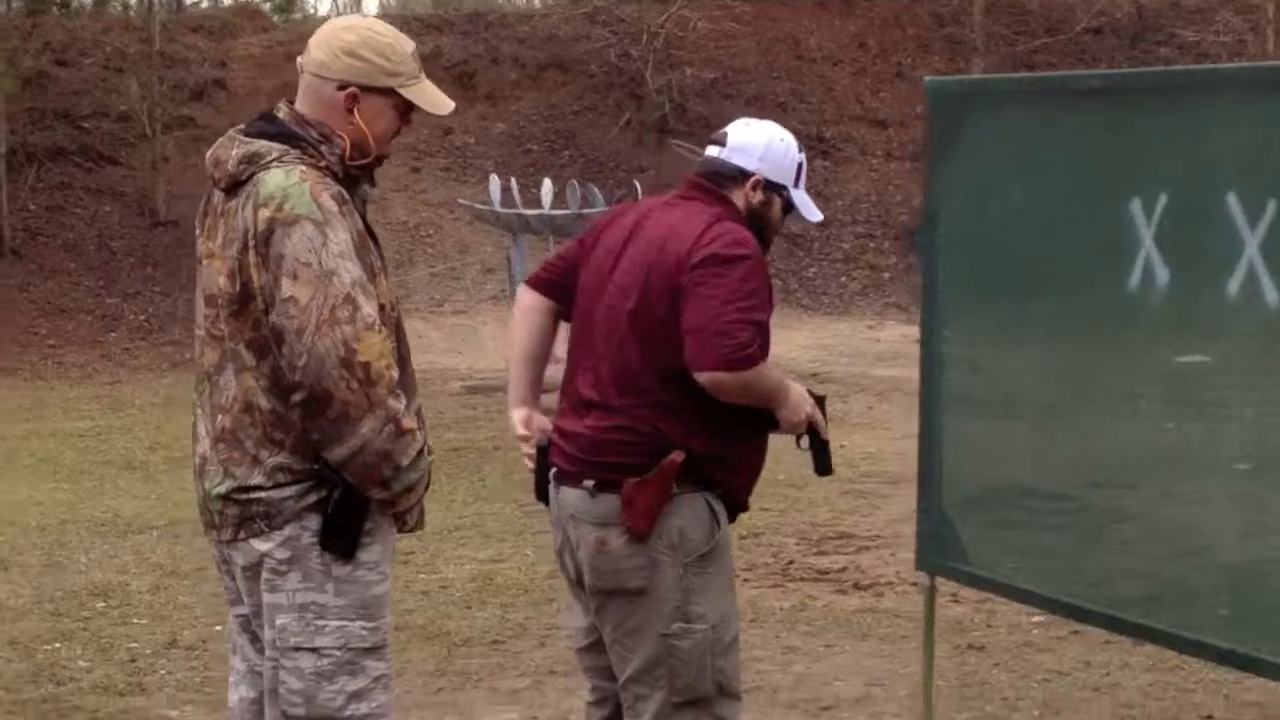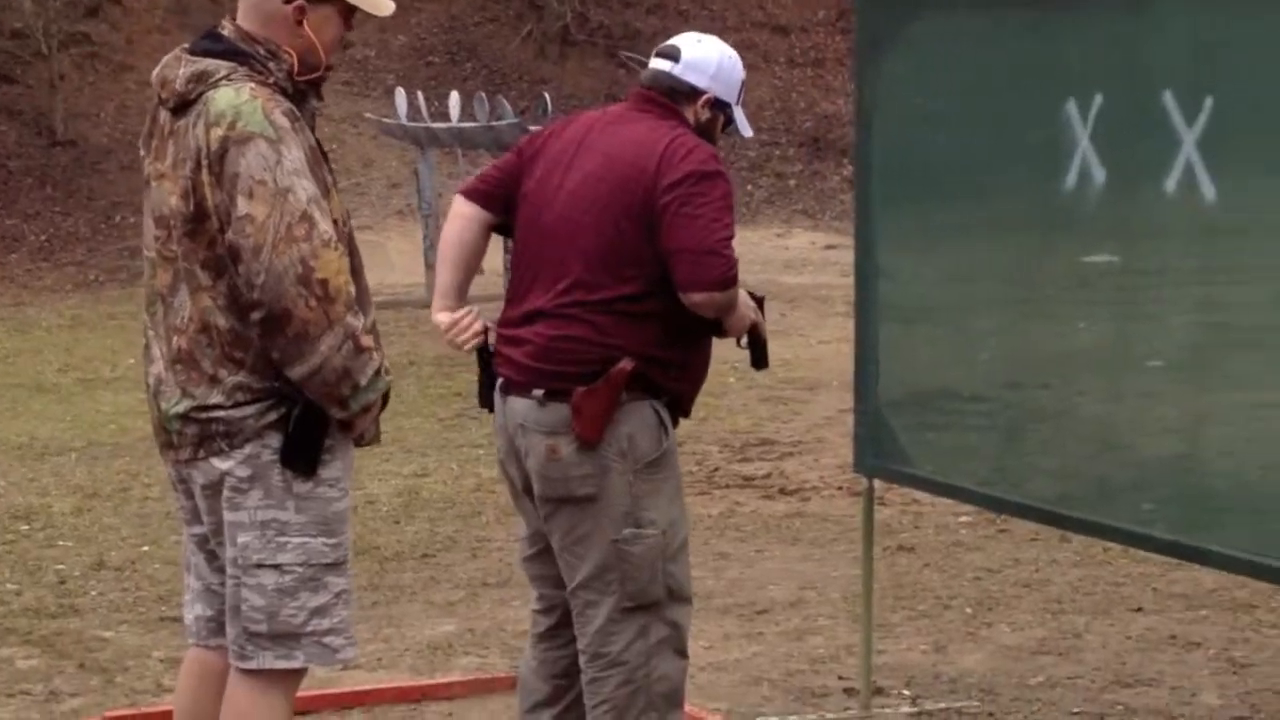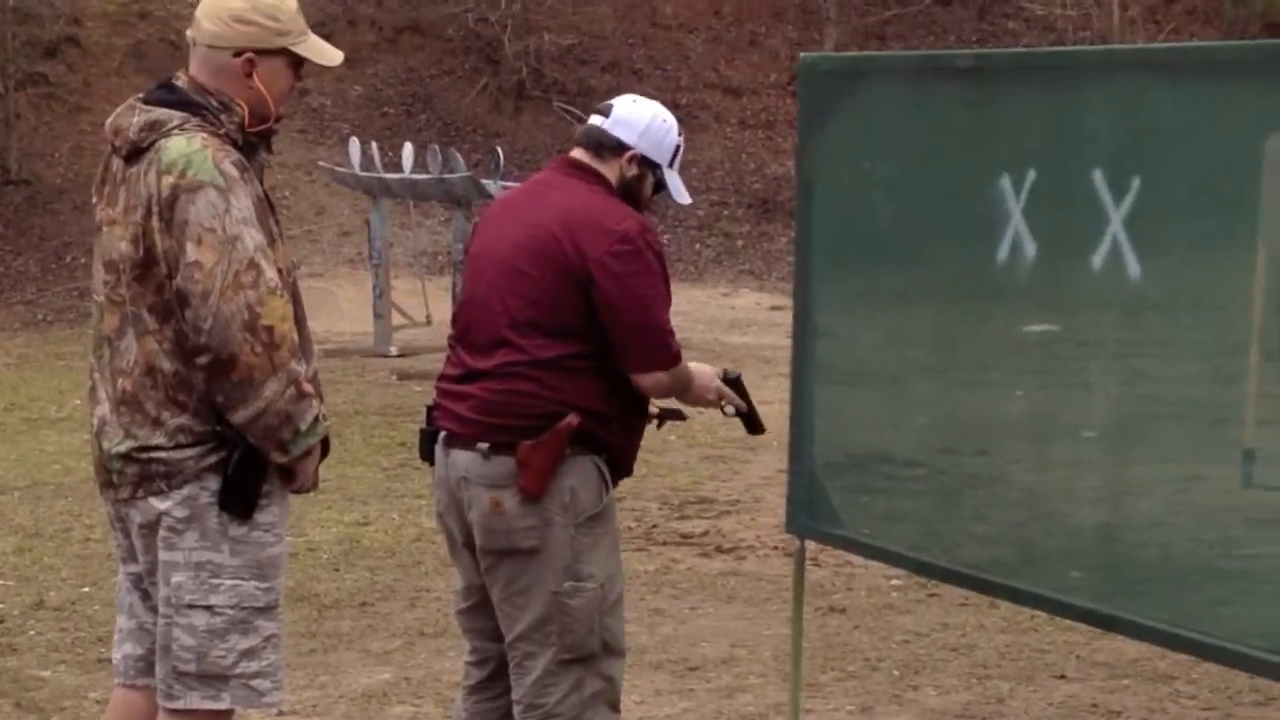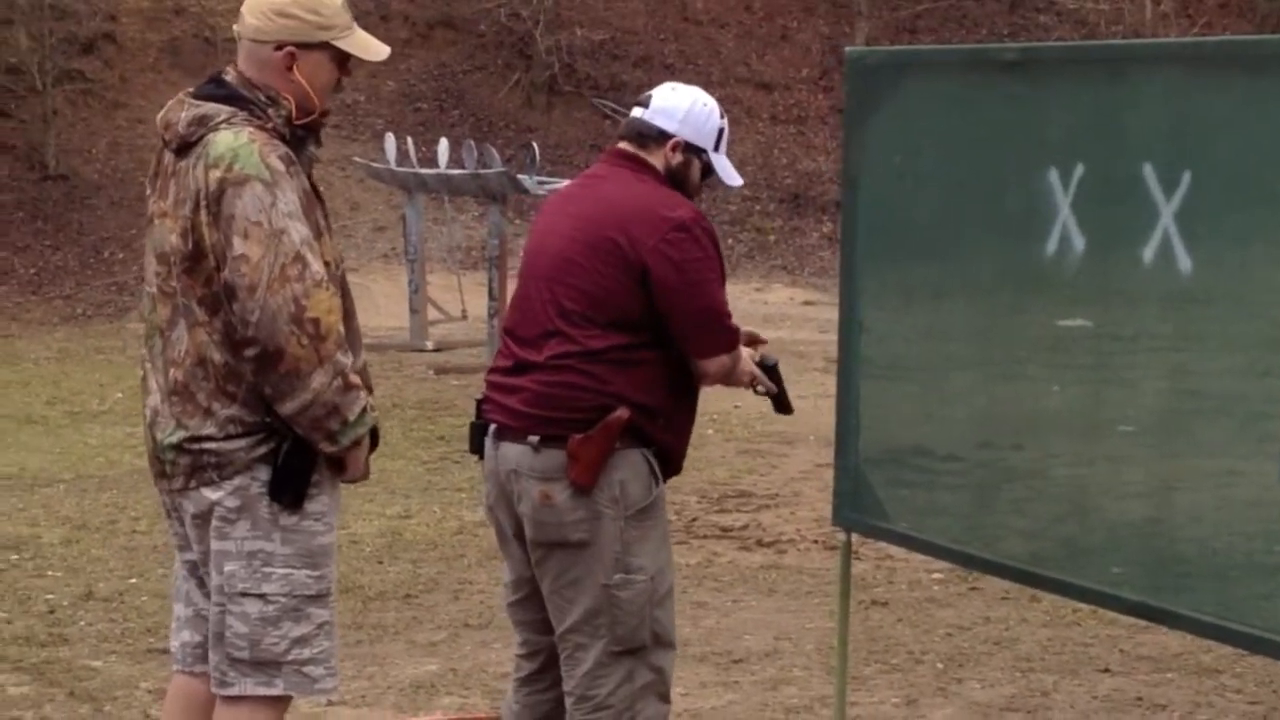
dt=0.7s
person 1, frame 1
left shoulder: (245, 181)
right shoulder: (301, 198)
right elbow: (338, 370)
right wrist: (404, 480)
left hip: (250, 490)
right hip: (310, 508)
person 1, frame 2
left shoulder: (188, 100)
right shoulder: (252, 117)
right elbow: (296, 285)
right wrist: (360, 391)
left hip: (201, 405)
right hip: (269, 423)
left knee: (217, 634)
right knee: (269, 653)
person 1, frame 3
left shoulder: (138, 150)
right shoulder: (202, 165)
right elbow: (238, 328)
right wrist: (299, 438)
left hip: (139, 449)
right hip: (205, 466)
person 1, frame 4
left shoulder: (192, 143)
right shoulder: (250, 157)
right elbow: (286, 320)
right wrist: (347, 426)
left hip: (196, 440)
right hip: (260, 455)
left knee: (203, 660)
person 2, frame 1
left shoulder: (625, 222)
right shoulder: (726, 243)
left elbow: (538, 291)
right elbow: (724, 367)
left wrist: (523, 400)
right wrist: (782, 395)
left hip: (581, 495)
right hip: (652, 514)
person 2, frame 2
left shoulder: (562, 136)
right shoulder: (686, 158)
left elbow: (474, 203)
right elbow: (705, 288)
left wrist: (447, 303)
right wrist: (736, 309)
left hip: (524, 404)
right hip: (600, 422)
left knee: (563, 610)
right knee: (634, 618)
person 2, frame 3
left shoulder: (506, 207)
right shoulder: (615, 229)
right elbow: (653, 372)
right wrist: (694, 384)
left hip: (461, 456)
left knee: (492, 660)
person 2, frame 4
left shoulder: (569, 200)
right shoulder: (668, 219)
right elbow: (712, 360)
left wrist: (717, 341)
right wrist: (737, 363)
left hip: (511, 448)
left knee: (544, 653)
right knee: (617, 666)
